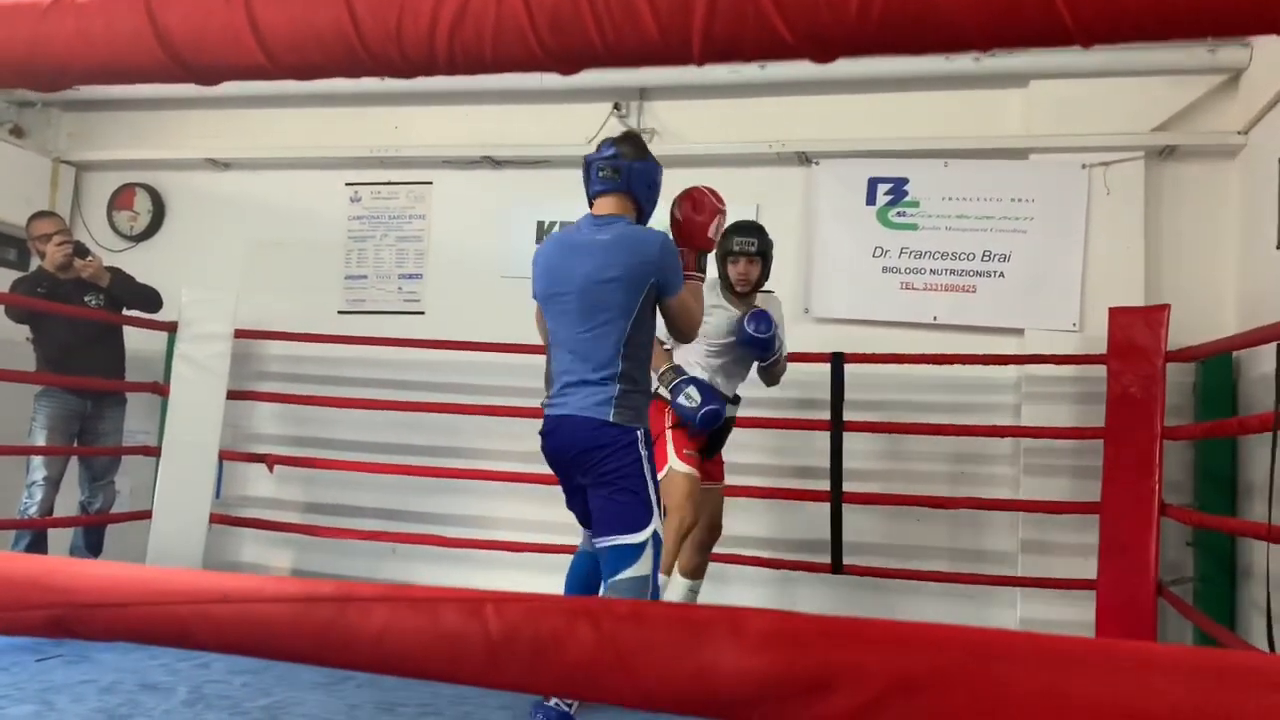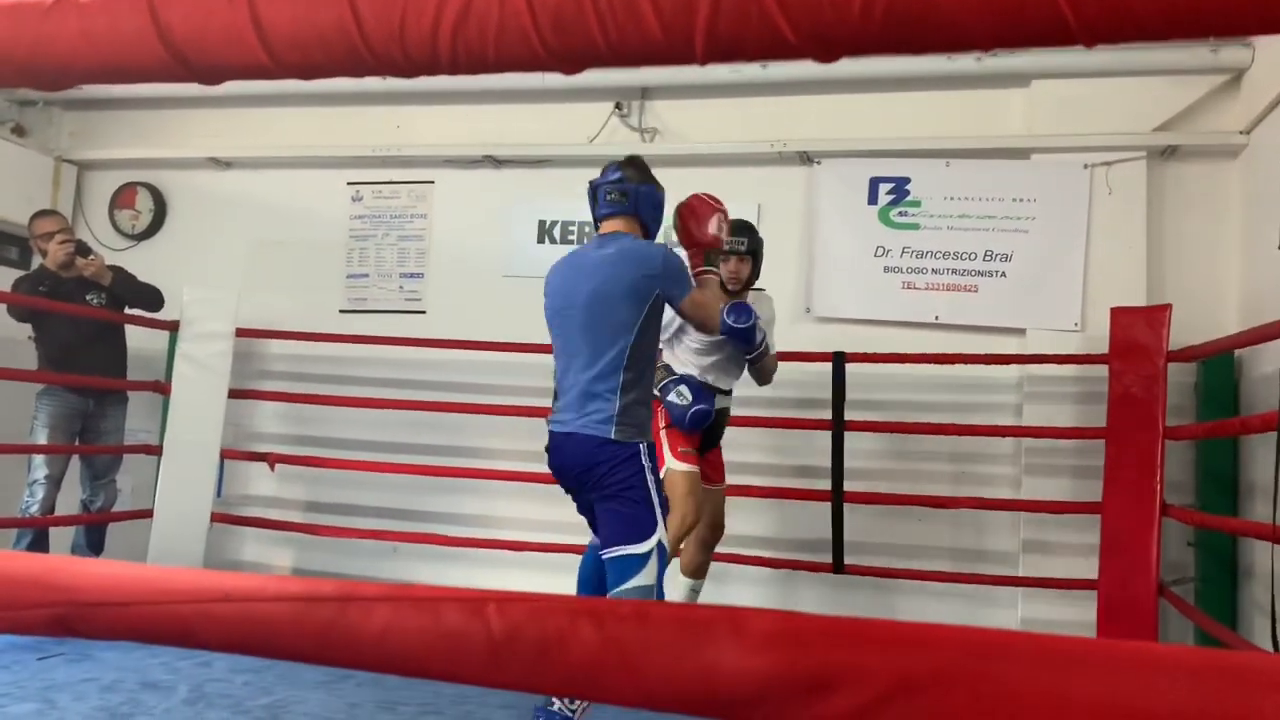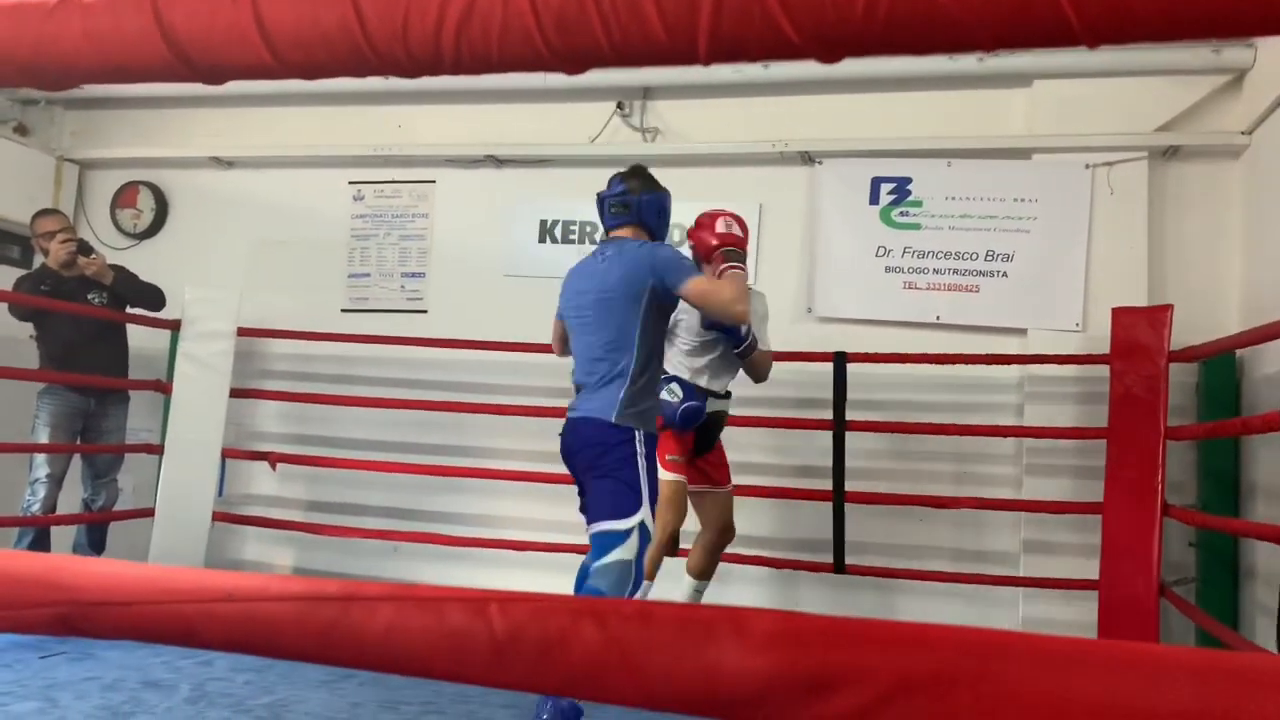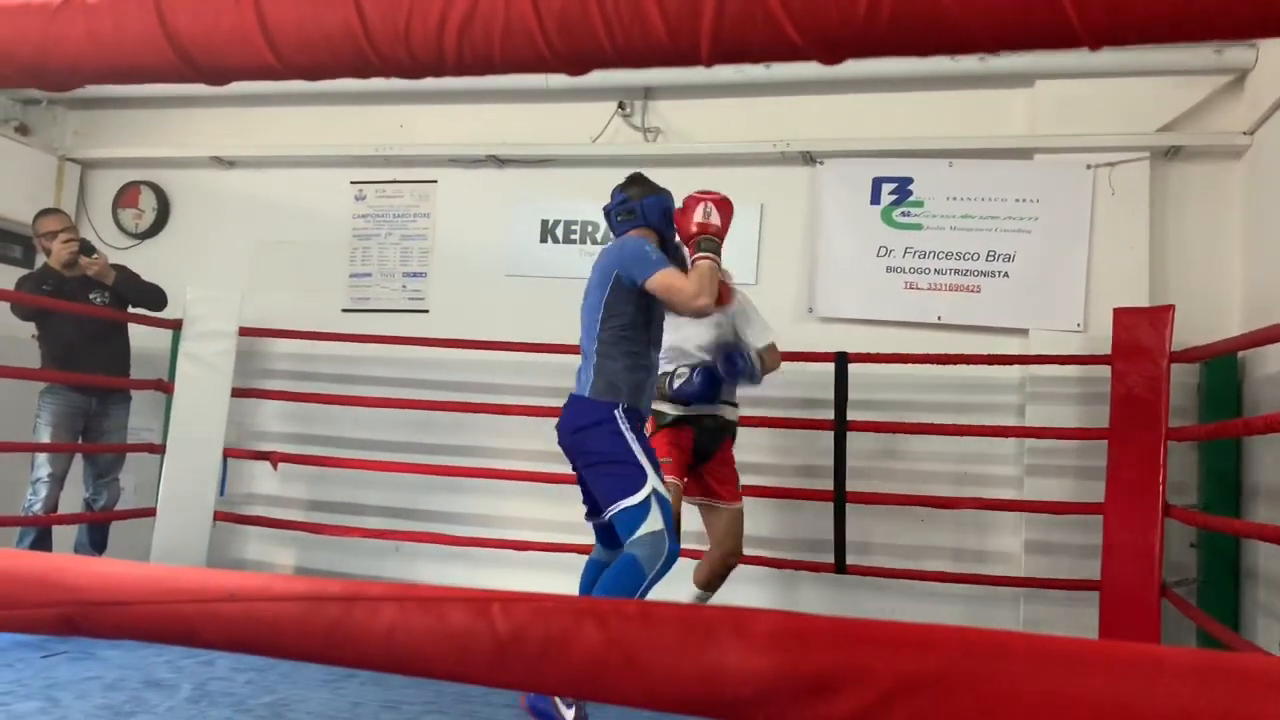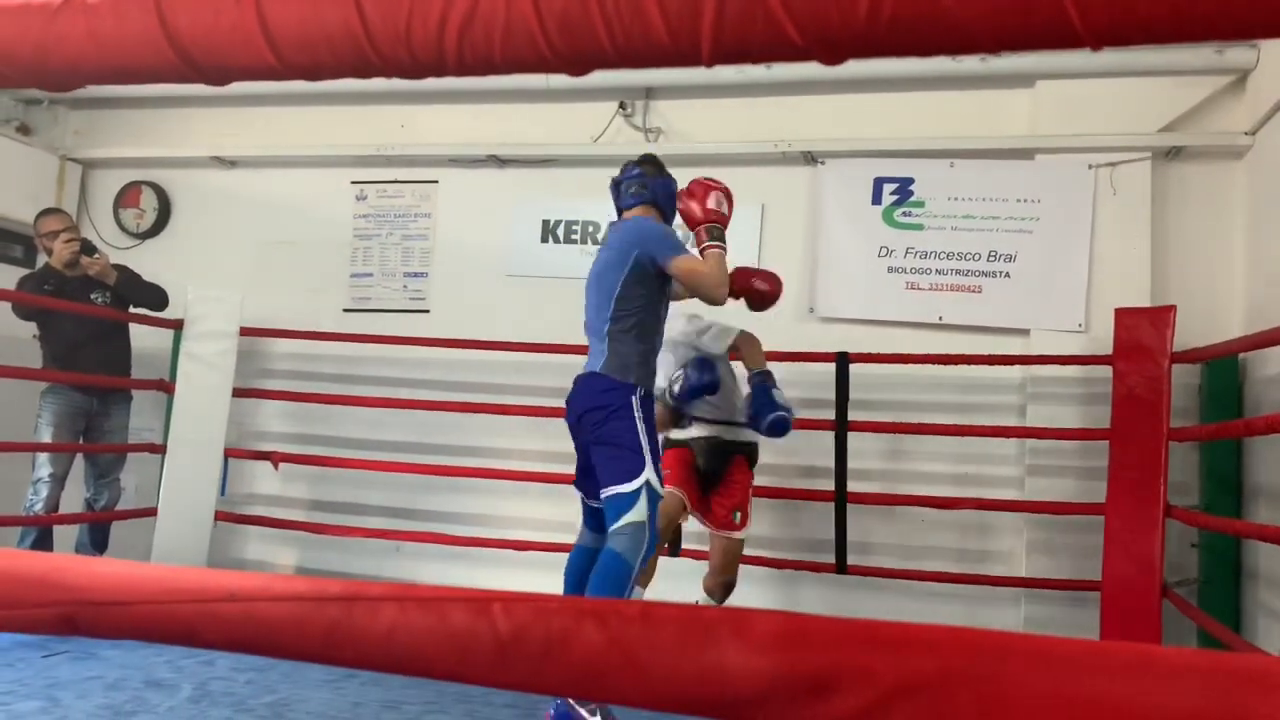
dt=0.1s
person 1, frame 1
left shoulder: (550, 249)
right shoulder: (653, 247)
right elbow: (687, 328)
right wrist: (694, 258)
left hip: (558, 426)
right hip: (614, 431)
left knee: (602, 541)
right knee: (631, 584)
person 1, frame 2
left shoulder: (559, 272)
right shoulder: (653, 260)
right elbow: (711, 319)
right wrist: (703, 259)
left hip: (564, 442)
right hip: (614, 447)
left knee: (611, 543)
right knee: (634, 594)
person 1, frame 3
left shoulder: (578, 274)
right shoulder: (656, 259)
right elbow: (735, 310)
right wrist: (730, 259)
left hip: (578, 430)
right hip: (620, 434)
left knee: (608, 544)
right knee: (615, 574)
person 1, frame 4
left shoulder: (618, 265)
right shoulder: (640, 249)
right elbow: (698, 301)
right wrist: (708, 246)
left hip: (589, 416)
right hip: (606, 416)
left knee: (617, 544)
right knee: (654, 544)
person 1, frame 5
left shoulder: (620, 240)
right shoulder: (649, 233)
right elbow: (713, 289)
left wrist: (741, 282)
right wrist: (711, 231)
left hip: (592, 398)
right hip: (617, 397)
left knee: (597, 532)
right knee: (633, 530)
person 2, frame 1
left shoulder: (769, 308)
right shoulder: (699, 299)
left elbow: (772, 379)
right elbow: (655, 345)
left wrist: (770, 353)
right wrist: (676, 381)
left hip: (711, 426)
right hip: (676, 414)
left knee: (709, 529)
right knee: (685, 513)
left ankle: (682, 609)
person 2, frame 2
left shoulder: (761, 305)
left elbow: (765, 376)
left wrist: (755, 344)
right wrist: (665, 379)
left hip: (708, 421)
right hip: (672, 413)
left knee: (710, 528)
right knee: (687, 512)
person 2, frame 3
left shoulder: (754, 303)
right shoulder: (678, 299)
left elbow: (760, 372)
left wrist: (742, 337)
right wrist: (661, 383)
left hip: (706, 424)
right hip: (667, 416)
left knee: (721, 529)
right knee: (669, 520)
left ankle: (686, 608)
person 2, frame 4
left shoulder: (733, 303)
left elbow: (771, 358)
left wrist: (749, 366)
right wrist: (672, 382)
left hip: (714, 432)
right hip: (669, 425)
left knee: (728, 551)
person 2, frame 5
left shoulder: (682, 329)
left elbow: (746, 341)
right elbow: (660, 424)
left wrist: (763, 384)
right wrist: (675, 396)
left hip: (730, 452)
right hip: (684, 448)
left knee: (724, 573)
right knee: (657, 526)
person 3, frame 1
left shoulder: (108, 276)
right shoulder: (31, 285)
left elbow: (153, 302)
right elbow: (15, 313)
left wrist: (105, 280)
right wrist: (47, 269)
left hip: (107, 401)
right hip: (57, 398)
left knee: (99, 493)
right knee: (41, 487)
person 3, frame 2
left shoulder: (109, 275)
right shoulder: (32, 284)
left elbow: (154, 300)
right elbow: (17, 312)
left wrist: (107, 279)
right wrist: (49, 268)
left hip: (109, 399)
right hip: (58, 396)
left knee: (101, 492)
right knee: (42, 486)
person 3, frame 3
left shoulder: (111, 274)
right shoulder: (34, 283)
left elbow: (156, 300)
right elbow: (18, 310)
left wrist: (109, 278)
right wrist: (51, 267)
left hip: (110, 398)
right hip: (60, 395)
left knee: (102, 491)
right knee: (44, 485)
person 3, frame 4
left shoulder: (113, 274)
right shoulder: (36, 283)
left elbow: (158, 299)
right elbow: (21, 310)
left wrist: (111, 278)
right wrist: (53, 266)
left hip: (112, 398)
right hip: (61, 395)
left knee: (104, 490)
right knee: (45, 484)
left ankle: (89, 562)
person 3, frame 5
left shoulder: (114, 274)
right shoulder: (37, 282)
left elbow: (159, 300)
right elbow: (22, 310)
left wrist: (112, 278)
right wrist: (54, 266)
left hip: (113, 398)
right hip: (63, 395)
left knee: (105, 491)
right knee: (46, 484)
left ankle: (90, 562)
